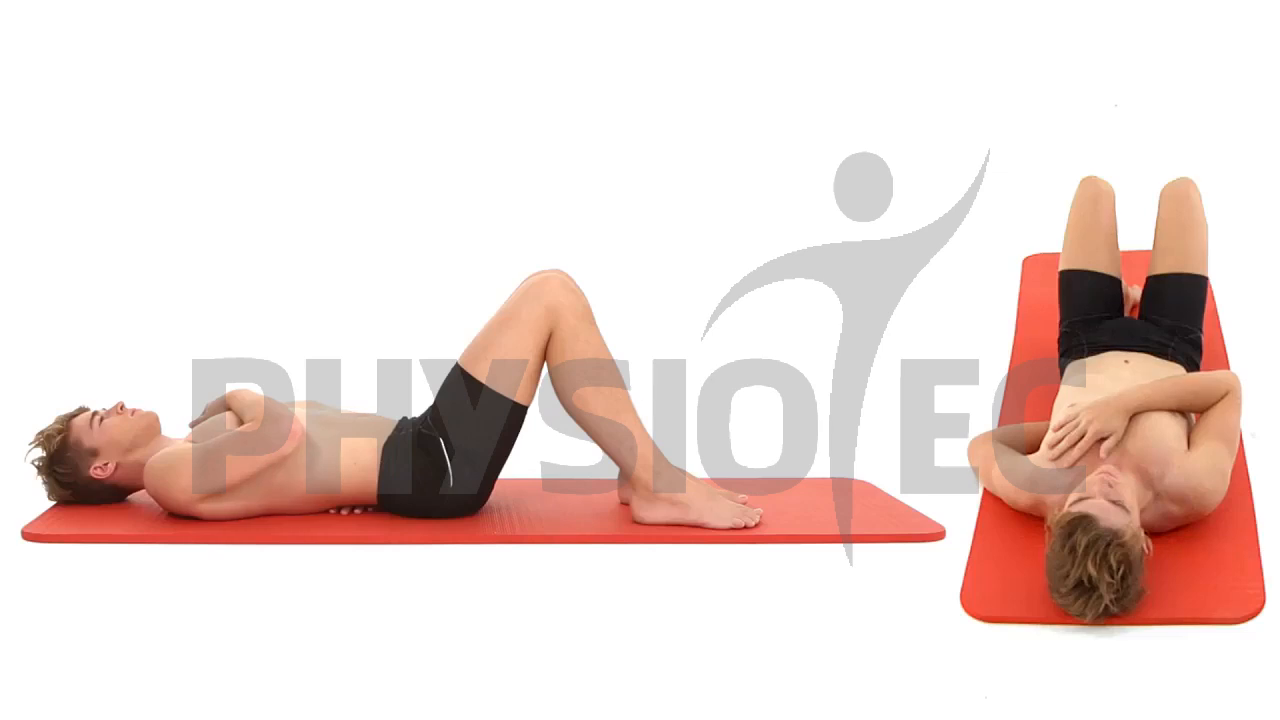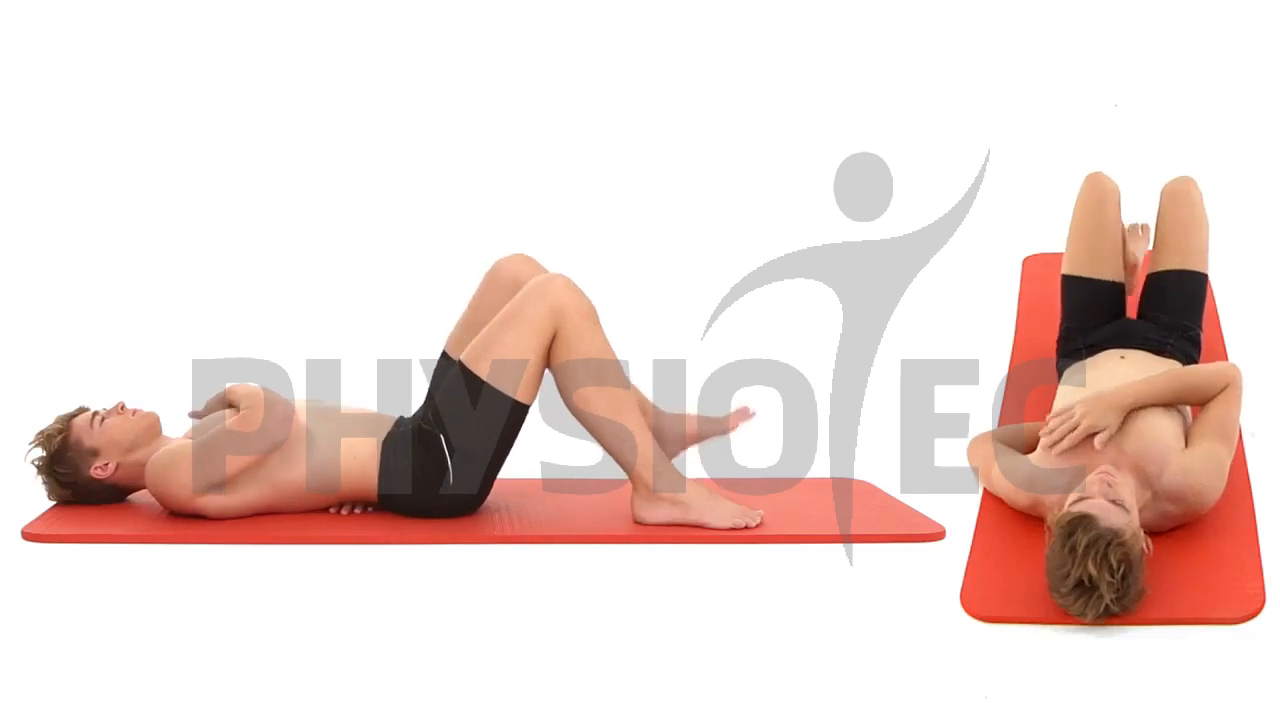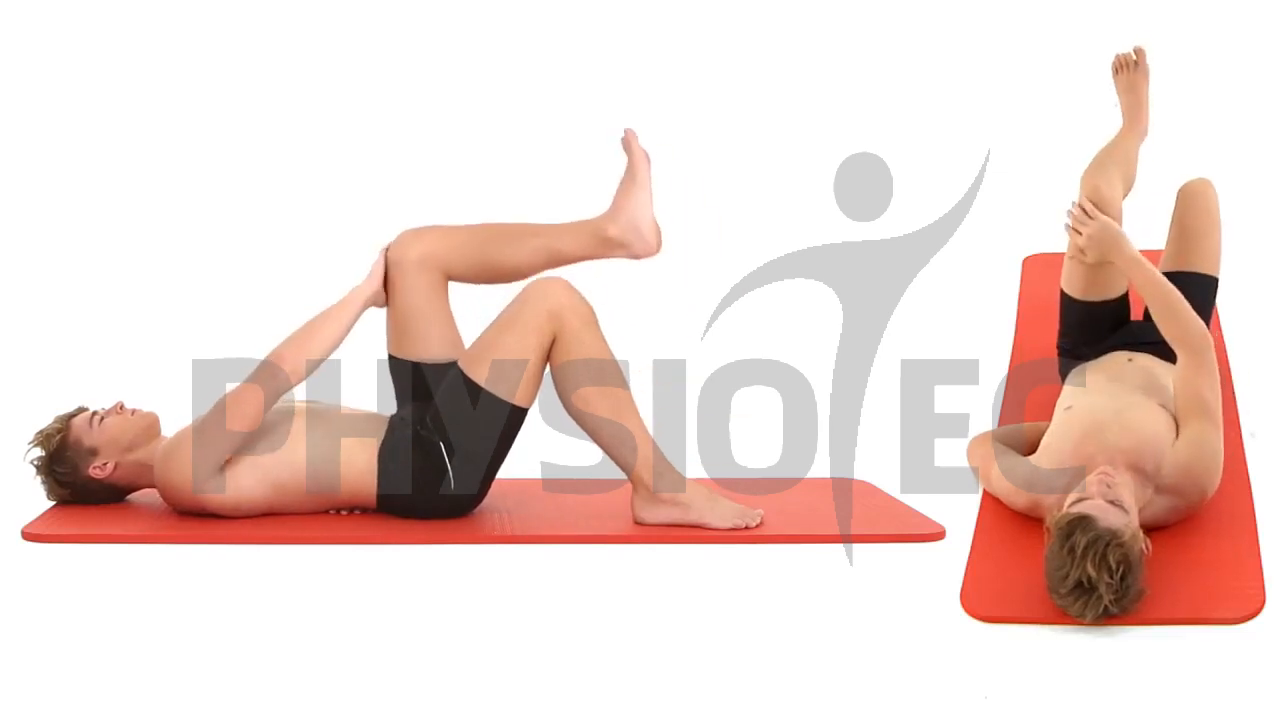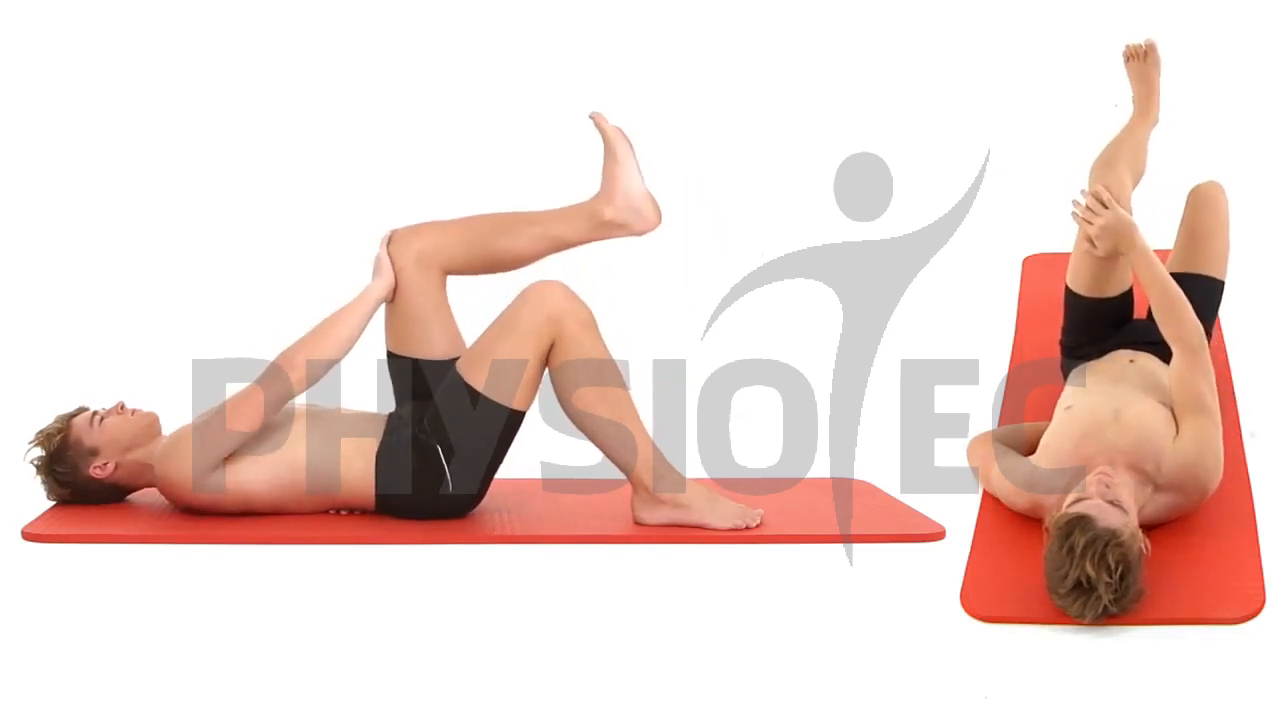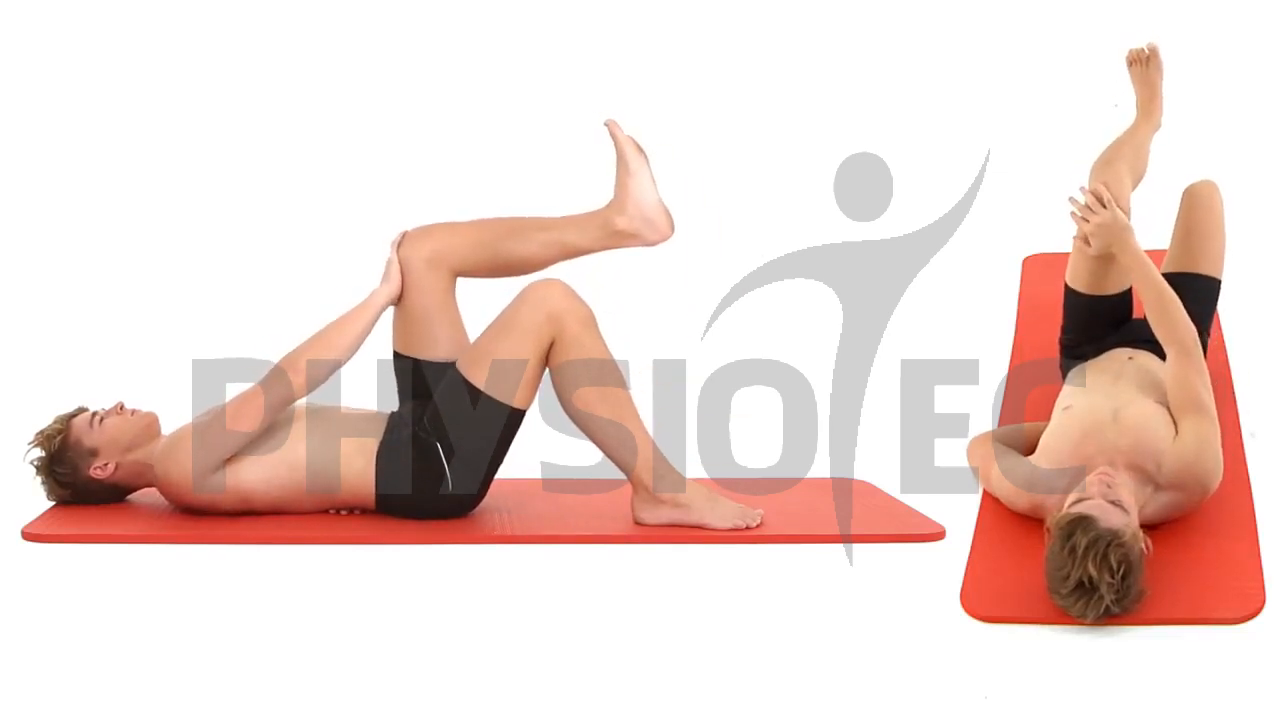
dt=1s
person 1, frame 1
left shoulder: (195, 447)
right shoulder: (172, 473)
right elbow: (285, 433)
right wrist: (243, 400)
left hip: (421, 443)
right hip: (434, 469)
left knee: (548, 294)
right knee: (553, 295)
left ankle: (642, 472)
right ankle: (658, 488)
person 1, frame 2
left shoulder: (198, 451)
right shoulder: (175, 472)
right elbow: (281, 423)
right wrist: (238, 392)
left hip: (420, 439)
right hip: (434, 468)
left knee: (517, 272)
right knee: (556, 298)
left ankle: (653, 427)
right ankle: (660, 488)
person 1, frame 3
left shoulder: (199, 450)
right shoulder: (180, 469)
right elbow: (267, 383)
right wrist: (360, 297)
left hip: (419, 432)
right hip: (435, 466)
left knee: (415, 250)
right knee: (552, 302)
left ankle: (612, 231)
right ankle: (661, 491)
person 1, frame 4
left shoulder: (192, 452)
right shoulder: (180, 468)
right elbow: (277, 385)
right wrist: (374, 296)
left hip: (417, 432)
right hip: (432, 467)
left knee: (411, 247)
right knee: (551, 307)
left ankle: (606, 212)
right ankle: (662, 492)
person 1, frame 5
left shoulder: (195, 452)
right shoulder: (180, 468)
right elbow: (279, 388)
right wrist: (381, 298)
left hip: (419, 432)
right hip: (431, 467)
left knee: (423, 248)
right knee: (552, 306)
left ankle: (619, 221)
right ankle: (662, 491)
person 2, frame 1
left shoulder: (1035, 492)
right shoulder: (1190, 496)
left elbow: (980, 445)
right elbow: (1227, 384)
left wrist: (1061, 424)
right wrist: (1127, 404)
left hip: (1089, 350)
right hip: (1168, 351)
left knee: (1095, 189)
right knee: (1180, 190)
left ankle: (1124, 297)
right ankle: (1129, 300)
person 2, frame 2
left shoulder: (1035, 493)
right shoulder: (1187, 495)
left elbow: (979, 445)
right elbow: (1228, 377)
left wrist: (1054, 427)
right wrist: (1121, 401)
left hip: (1087, 352)
right hip: (1165, 351)
left knee: (1100, 186)
right knee: (1181, 188)
left ankle: (1127, 266)
right ankle: (1133, 266)
person 2, frame 3
left shoulder: (1033, 495)
right shoulder: (1187, 488)
left elbow: (979, 443)
right elbow: (1199, 348)
left wrist: (1056, 426)
right wrist: (1124, 254)
left hip: (1089, 360)
right hip: (1163, 360)
left knee: (1097, 194)
right knee: (1197, 191)
left ankle: (1135, 123)
person 2, frame 4
left shoulder: (1032, 495)
right shoulder: (1188, 484)
left elbow: (979, 443)
right elbow: (1191, 347)
left wrist: (1060, 423)
right wrist: (1135, 245)
left hip: (1090, 359)
right hip: (1160, 359)
left knee: (1107, 190)
right knee: (1207, 194)
left ankle: (1146, 112)
person 2, frame 5
left shoulder: (1034, 496)
right shoulder: (1190, 482)
left elbow: (979, 444)
right elbow: (1185, 350)
left wrist: (1060, 424)
right wrist: (1127, 246)
left hip: (1090, 357)
right hip: (1160, 357)
left knee: (1107, 185)
right knee: (1202, 193)
left ankle: (1149, 116)
